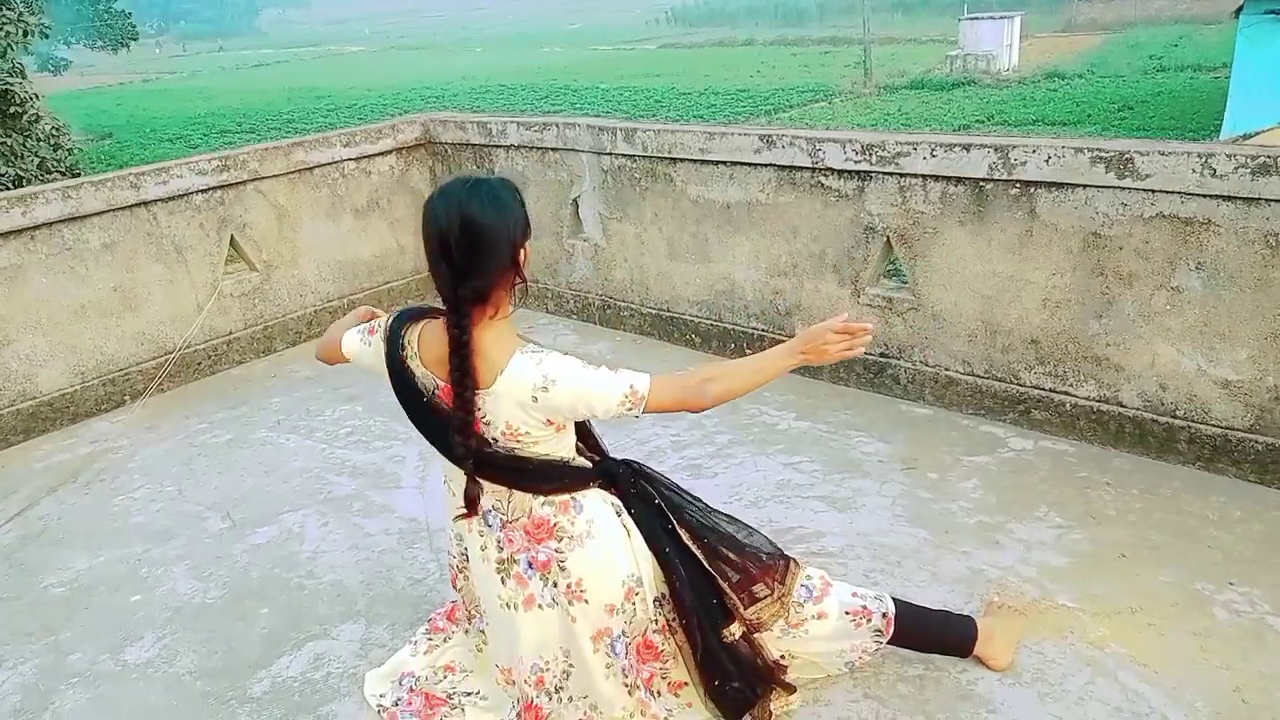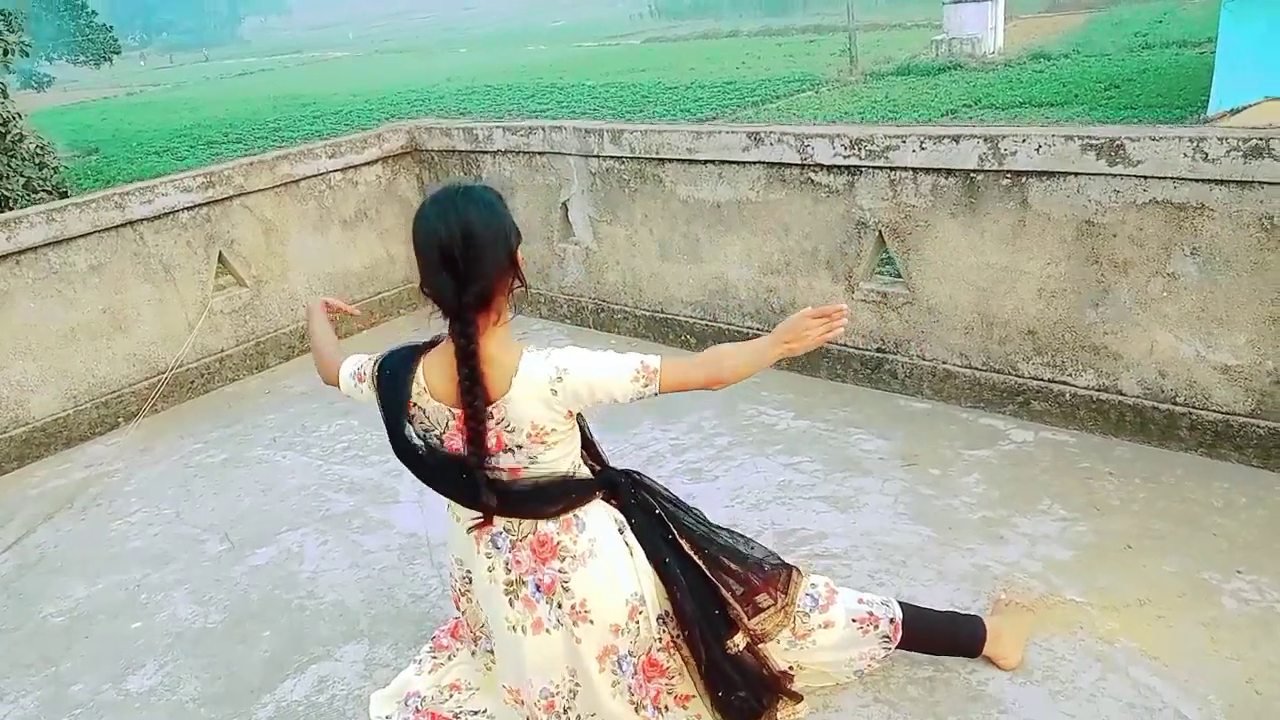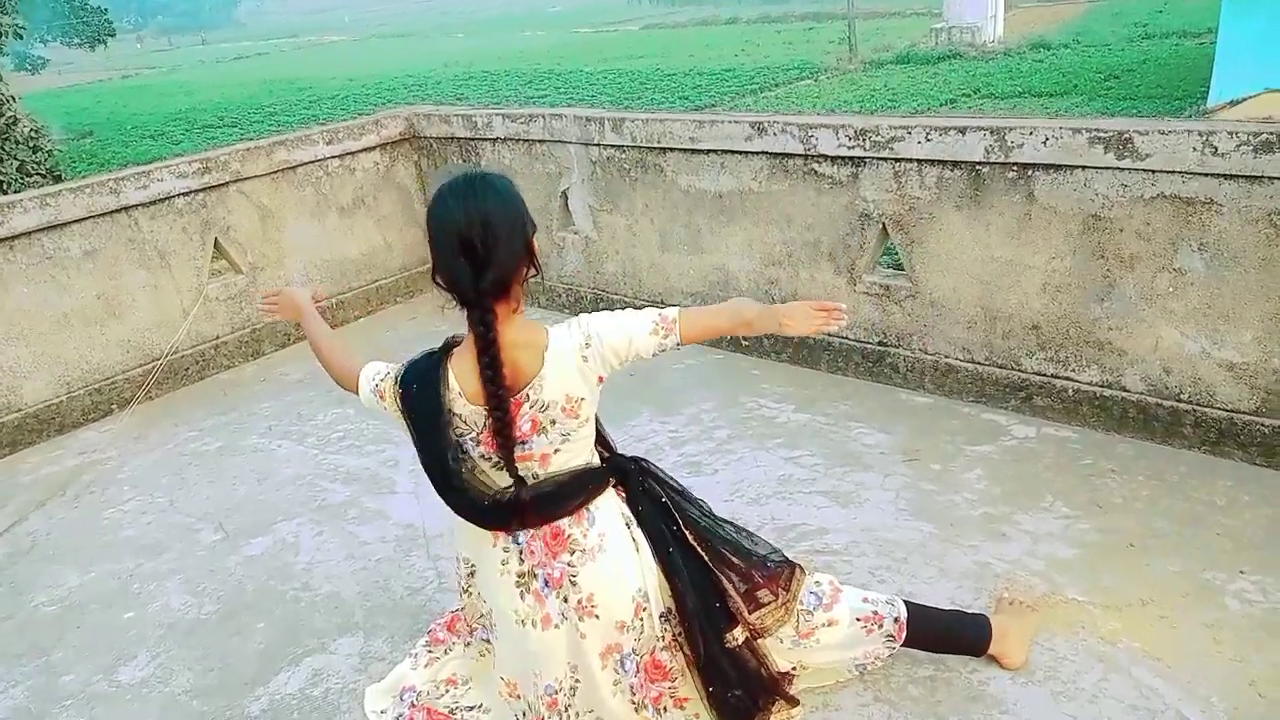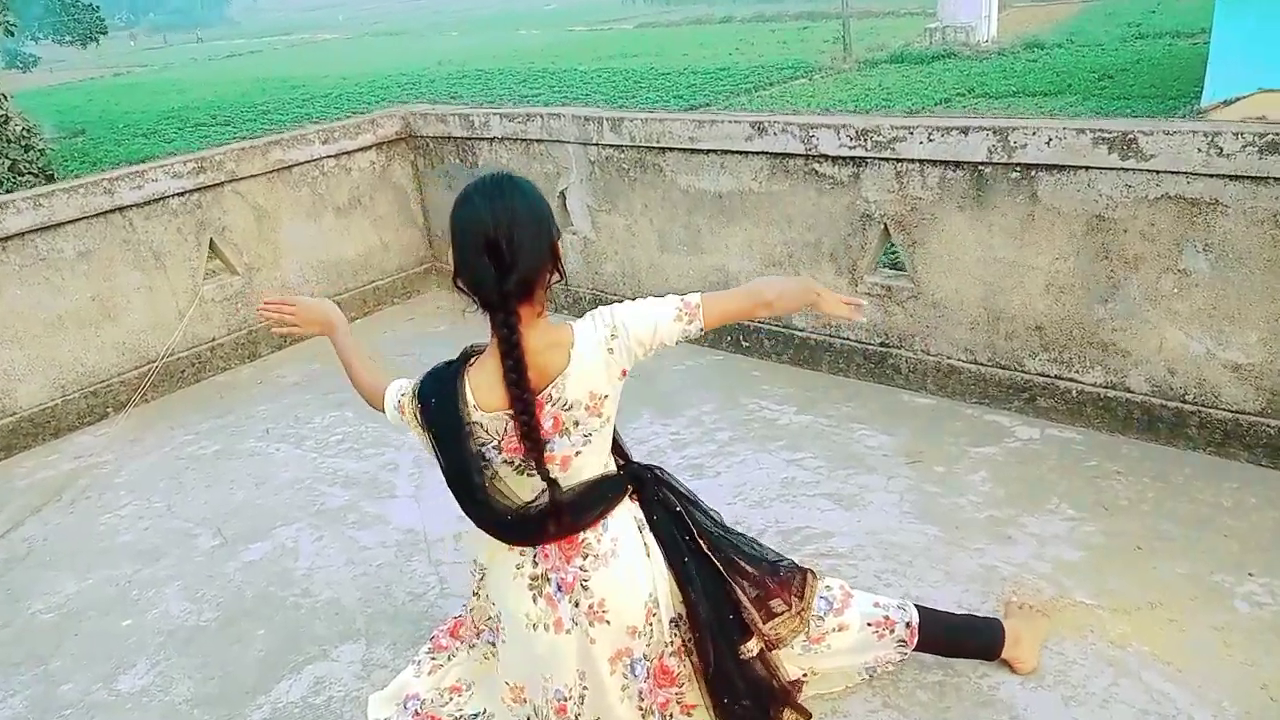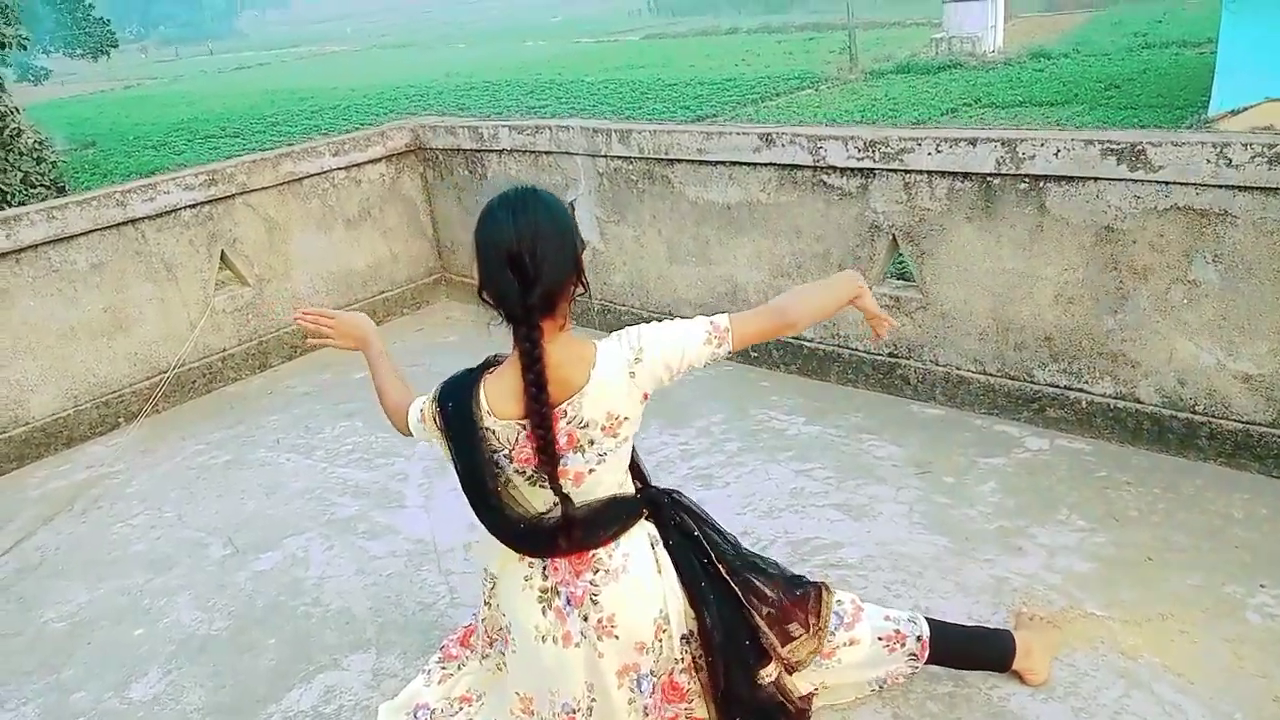
dt=0.2s
person 1, frame 1
left shoulder: (408, 342)
right shoulder: (542, 379)
left elbow: (330, 344)
right elbow: (696, 393)
left wrist: (356, 316)
right wrist: (798, 351)
left hip: (499, 567)
right hip: (587, 554)
right knee: (761, 589)
person 1, frame 2
left shoulder: (406, 380)
right shoulder: (555, 374)
left elbow: (332, 371)
right elbow: (702, 371)
left wrist: (320, 320)
right wrist: (780, 340)
left hip: (503, 587)
right hip: (594, 569)
right knee: (762, 601)
person 1, frame 3
left shoulder: (428, 385)
right shoulder: (579, 346)
left elbow: (350, 375)
right elbow: (712, 318)
left wrist: (306, 312)
right wrist: (783, 316)
left hip: (512, 584)
right hip: (604, 562)
right knee: (771, 597)
person 1, frame 4
left shoulder: (448, 393)
right shoulder: (603, 340)
left elbow: (378, 392)
right elbow: (745, 299)
left wrist: (332, 323)
right wrist: (814, 292)
left hip: (523, 595)
right hip: (613, 572)
right knee: (782, 603)
person 1, frame 5
left shoulder: (465, 402)
right shoulder: (624, 363)
left elbow: (404, 414)
right elbow: (776, 317)
left wrist: (370, 342)
right wrist: (852, 284)
left hip: (533, 606)
right hip: (626, 587)
right knee: (799, 617)
